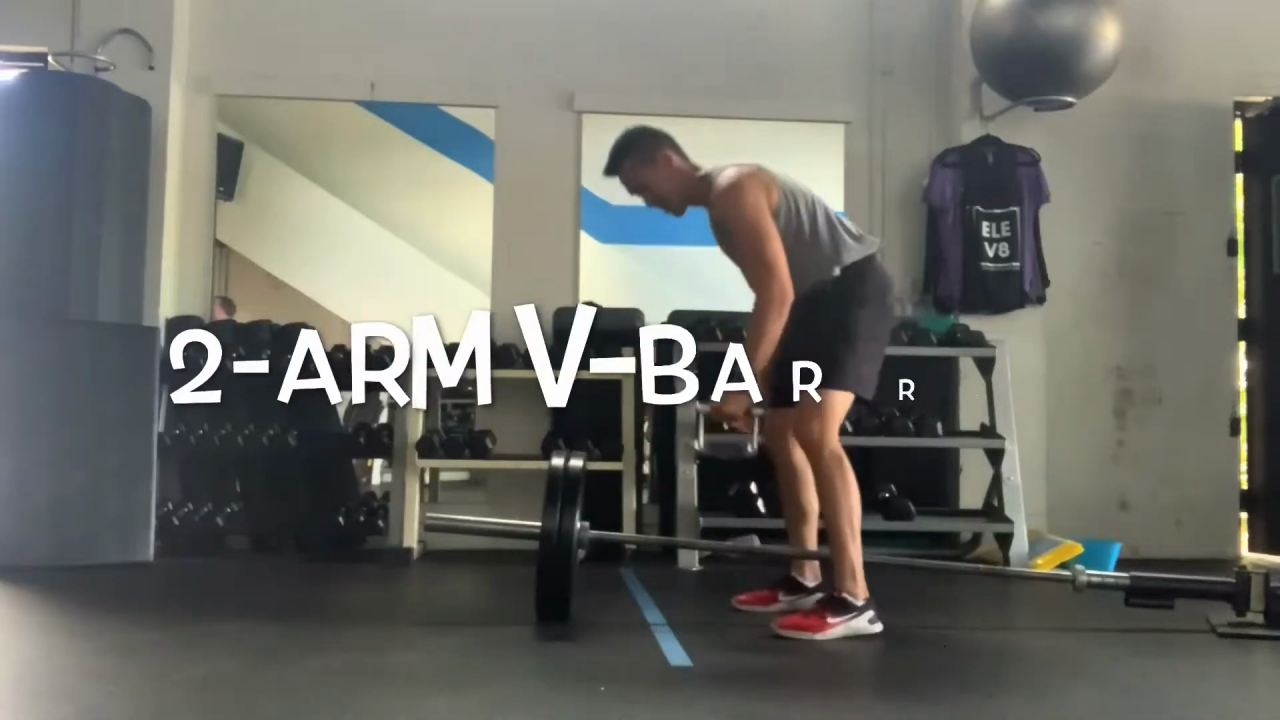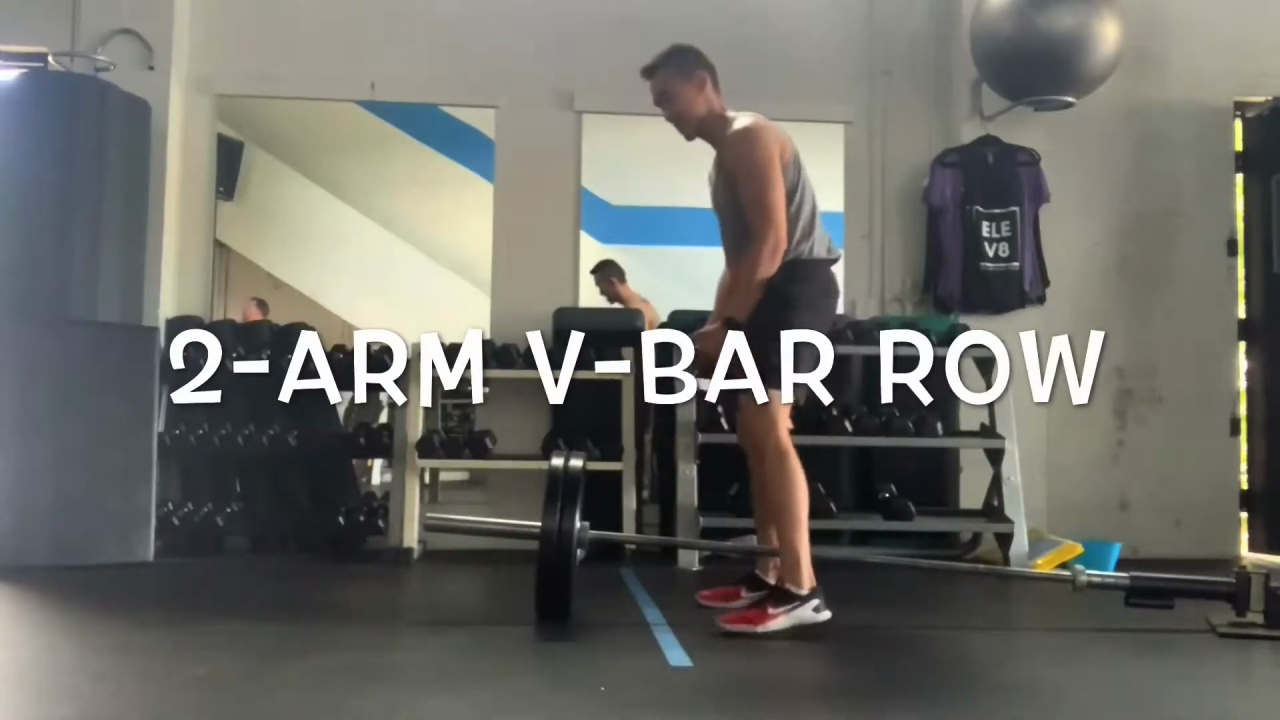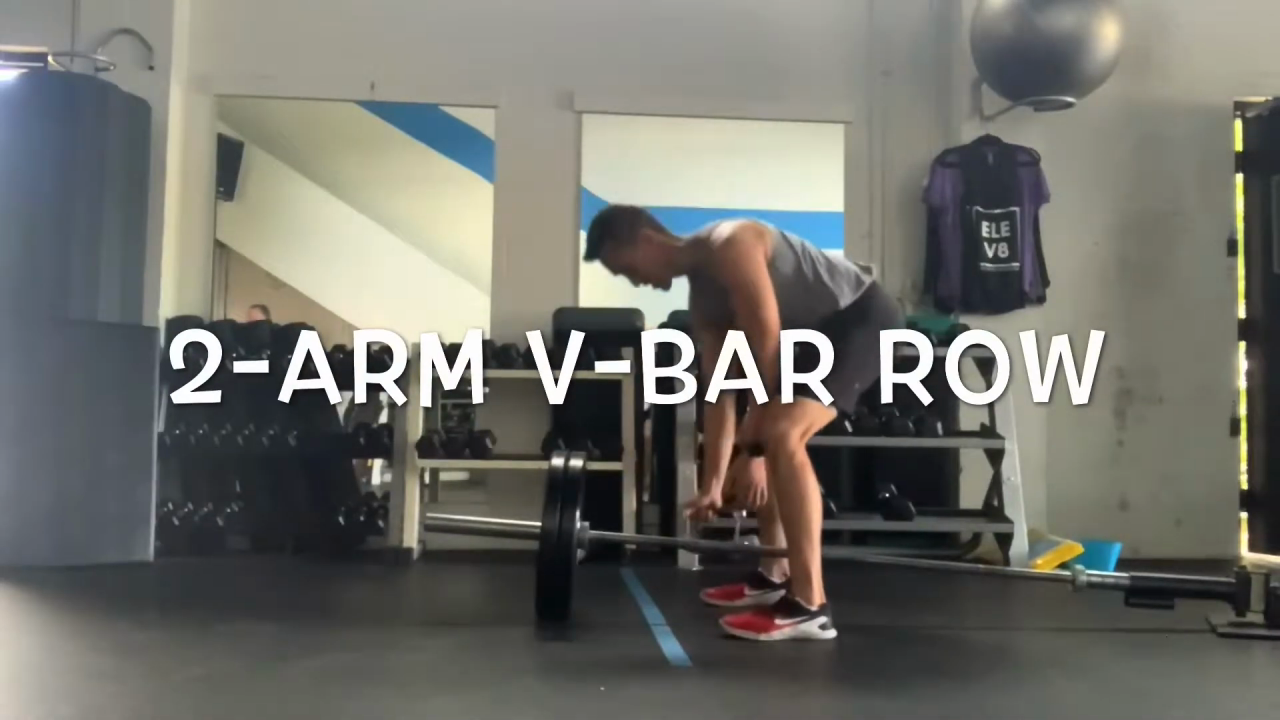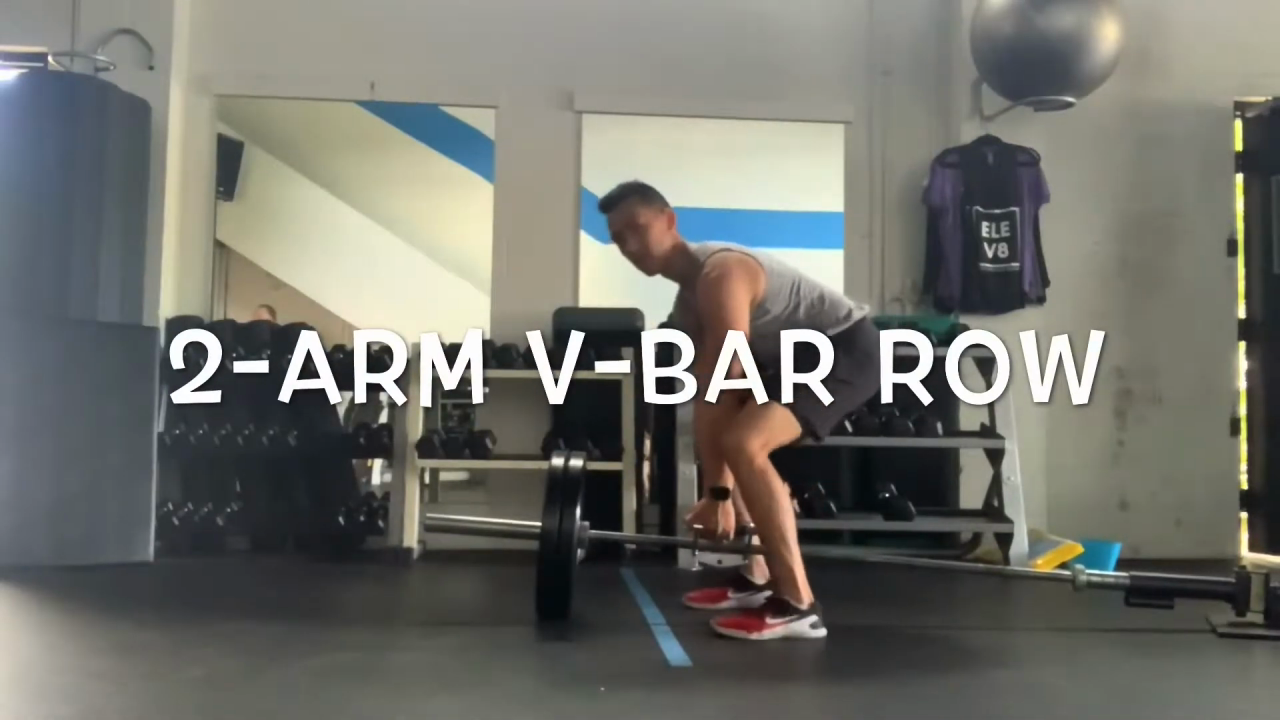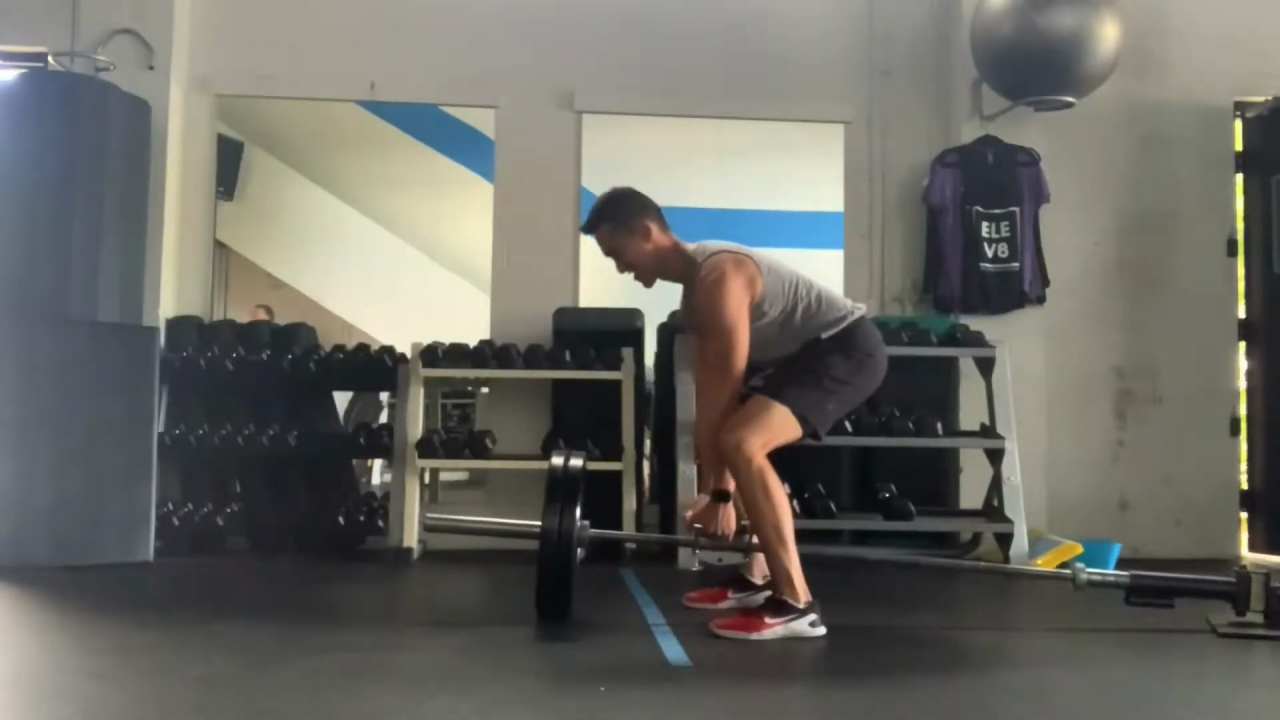
dt=1s
person 1, frame 1
left shoulder: (734, 192)
right shoulder: (719, 199)
left elbow: (777, 294)
right elbow: (775, 290)
left wrist: (743, 385)
right wrist: (754, 381)
left hip: (854, 291)
right hip: (818, 297)
left knee: (814, 431)
right knee: (781, 432)
left ankle: (852, 600)
right ankle: (804, 579)
person 1, frame 2
left shoulder: (748, 137)
right shoulder: (724, 155)
left elbow: (772, 241)
left wrist: (727, 324)
right wrist: (715, 325)
left hip: (796, 287)
right hip: (771, 295)
left knee: (768, 432)
right knee: (754, 435)
left ankle: (799, 589)
right ankle: (769, 575)
person 1, frame 3
left shoulder: (728, 246)
right shoulder: (701, 296)
left elbow: (766, 344)
right elbow: (719, 390)
left wrist: (751, 450)
right wrist: (713, 483)
left hip: (861, 317)
right hip: (823, 327)
left knee: (780, 434)
right knee: (765, 433)
left ankle: (809, 605)
right ankle: (774, 574)
person 1, frame 4
left shoulder: (720, 275)
right shoulder: (688, 298)
left elbow: (725, 390)
right elbow: (706, 400)
left wrist: (719, 494)
right wrist: (713, 491)
left hip: (847, 348)
right hip: (805, 352)
left knee: (742, 442)
right knee: (725, 439)
left ankle: (797, 604)
right ankle: (757, 579)
person 1, frame 5
left shoulder: (719, 276)
right shoulder: (694, 289)
left elbow: (726, 391)
right elbow: (708, 397)
left wrist: (719, 494)
right wrist: (710, 487)
left hip: (847, 347)
right hip: (812, 351)
left knee: (741, 442)
right knee: (723, 441)
left ankle: (795, 604)
right ankle: (755, 577)
